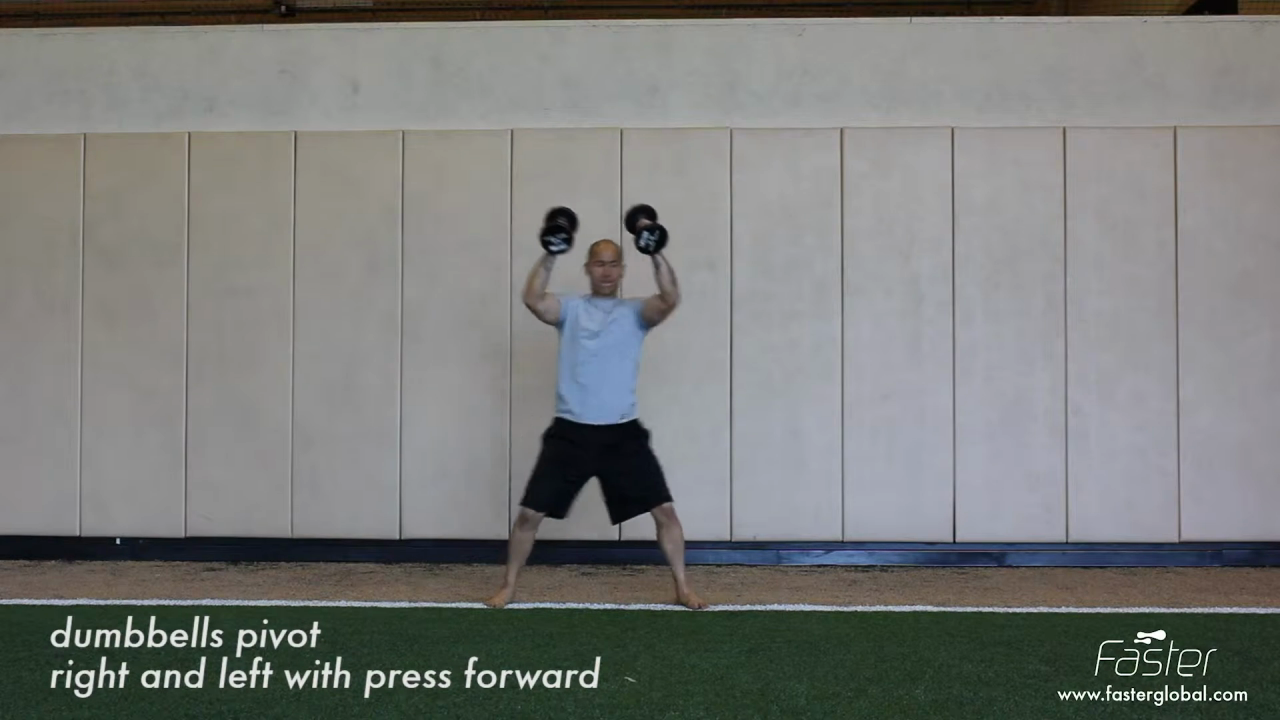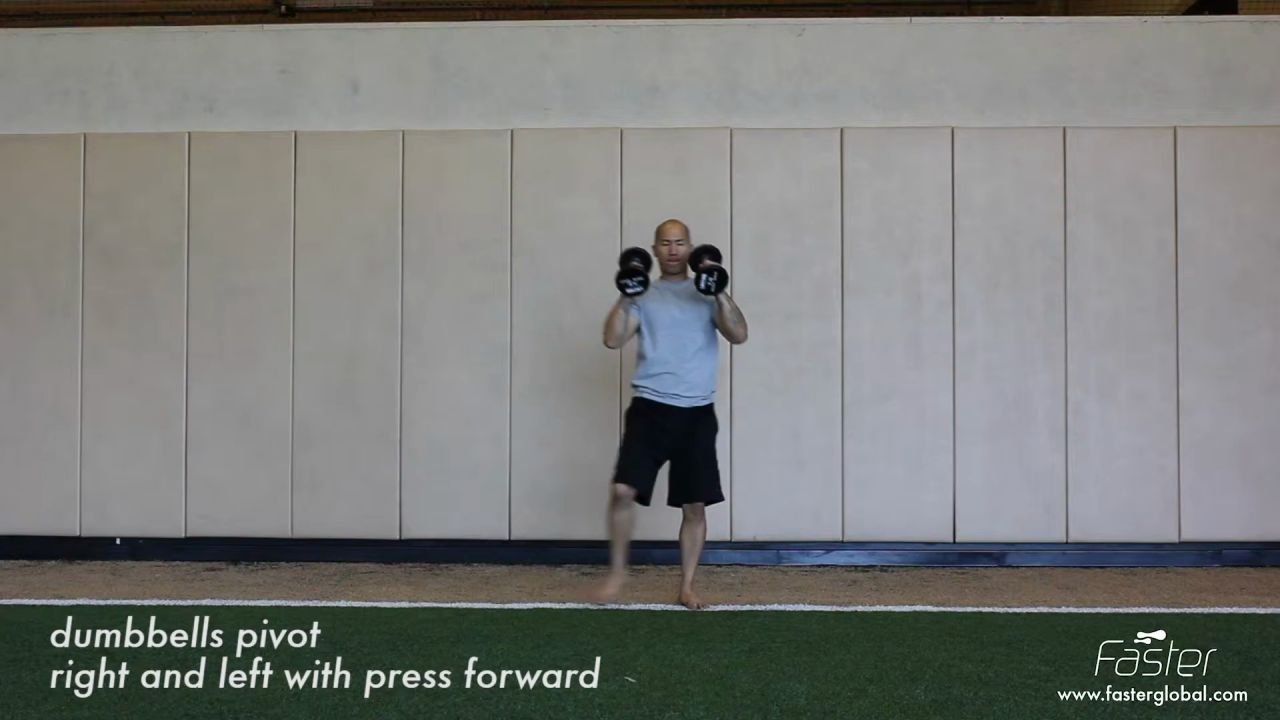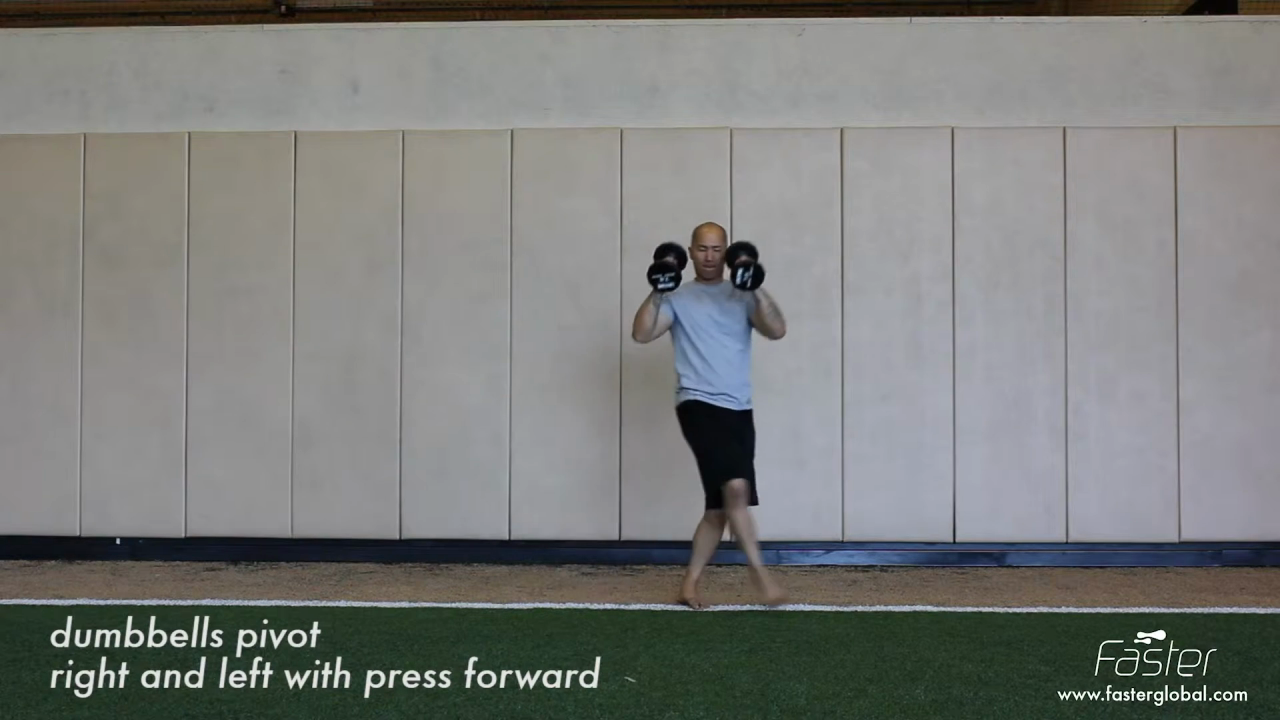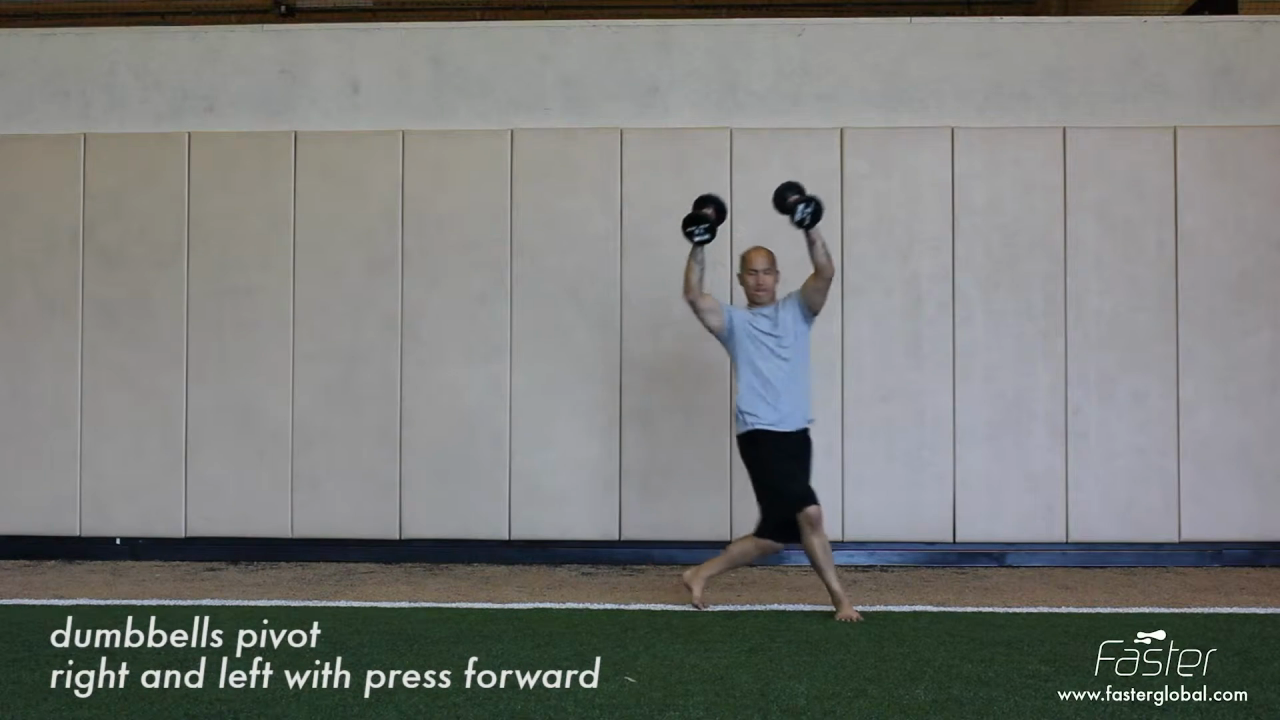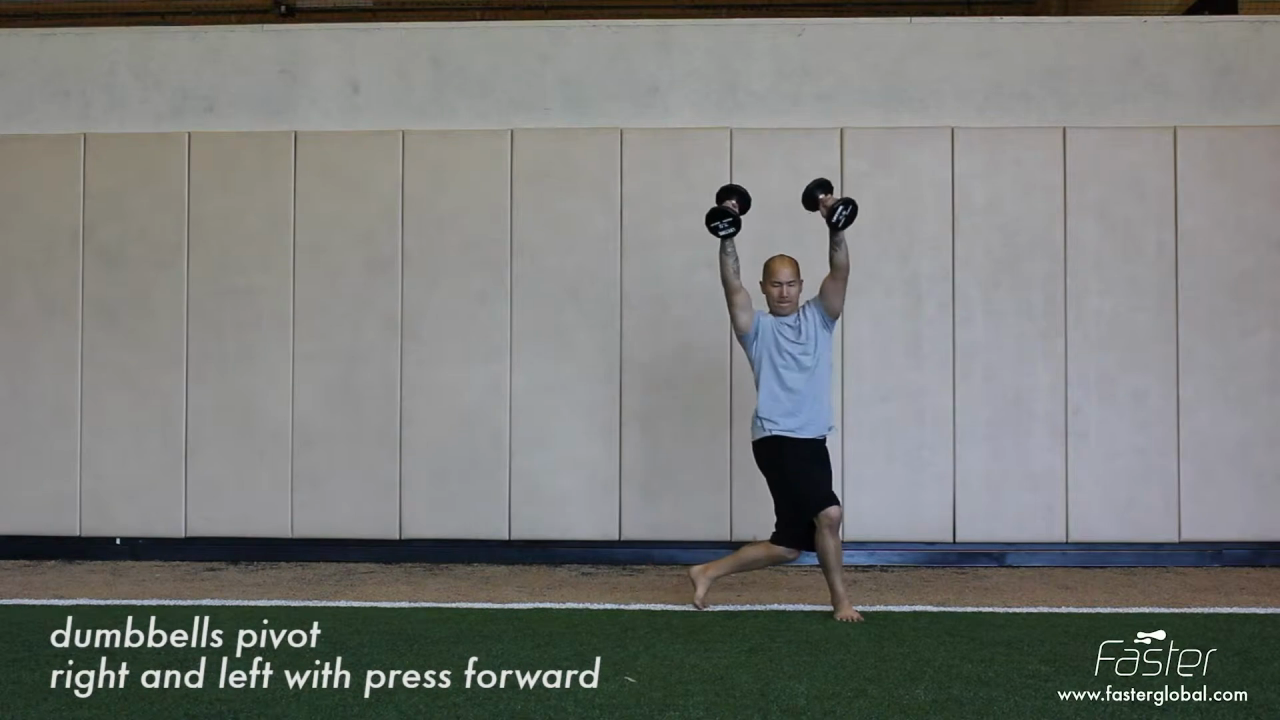
dt=0.4s
person 1, frame 1
left shoulder: (636, 310)
right shoulder: (570, 306)
left elbow: (669, 301)
right elbow: (532, 299)
left wrist: (655, 254)
right wrist: (549, 255)
left hip: (622, 431)
right hip: (571, 430)
left knee: (663, 508)
right knee: (530, 513)
left ankle: (683, 586)
right ankle: (508, 587)
person 1, frame 2
left shoulder: (705, 294)
right shoulder: (644, 296)
left elbow: (739, 334)
right elbow: (612, 340)
left wrist: (718, 290)
right wrist: (625, 296)
left hip: (697, 411)
right hip: (650, 407)
left knee: (694, 504)
right knee: (624, 490)
left ankle: (687, 585)
right ankle: (617, 572)
person 1, frame 3
left shoulder: (742, 298)
right shoulder: (677, 298)
left elbow: (776, 329)
right elbow: (641, 334)
left wrist: (755, 284)
right wrist: (657, 289)
left hip: (740, 410)
right hip: (698, 407)
left knee: (721, 504)
right knee: (735, 487)
left ankle: (690, 583)
right ankle: (760, 574)
person 1, frame 4
left shoulder: (796, 310)
right shoulder: (733, 321)
left elbow: (824, 275)
right elbow: (694, 295)
left wrist: (808, 227)
right wrist: (698, 244)
left hip: (796, 436)
right hip: (759, 437)
left knee: (776, 533)
right knee: (810, 515)
left ankle: (700, 576)
right ankle: (839, 598)
person 1, frame 5
left shoulder: (819, 317)
right shoulder: (757, 326)
left elbow: (840, 272)
right elbow: (732, 285)
left wrist: (835, 226)
right wrist: (726, 235)
left hip: (812, 441)
right hip: (776, 441)
left knee: (789, 544)
right knee: (829, 514)
left ankle: (708, 572)
right ankle: (840, 599)
